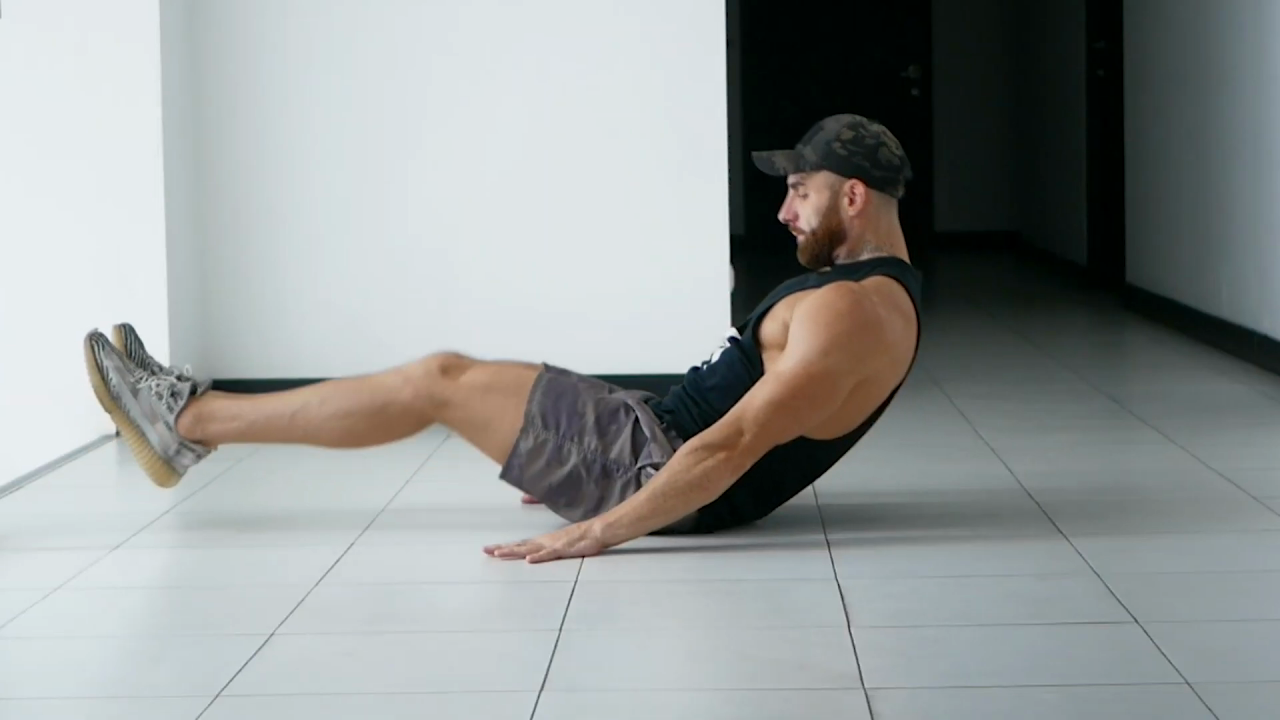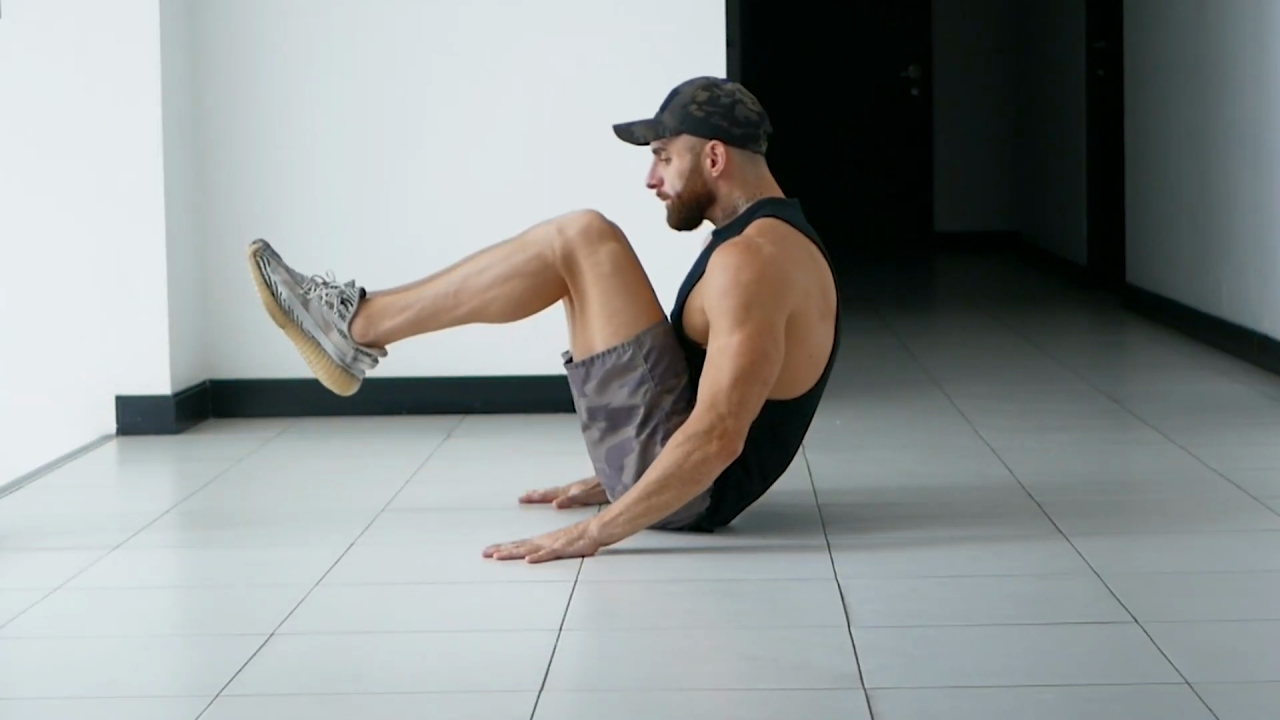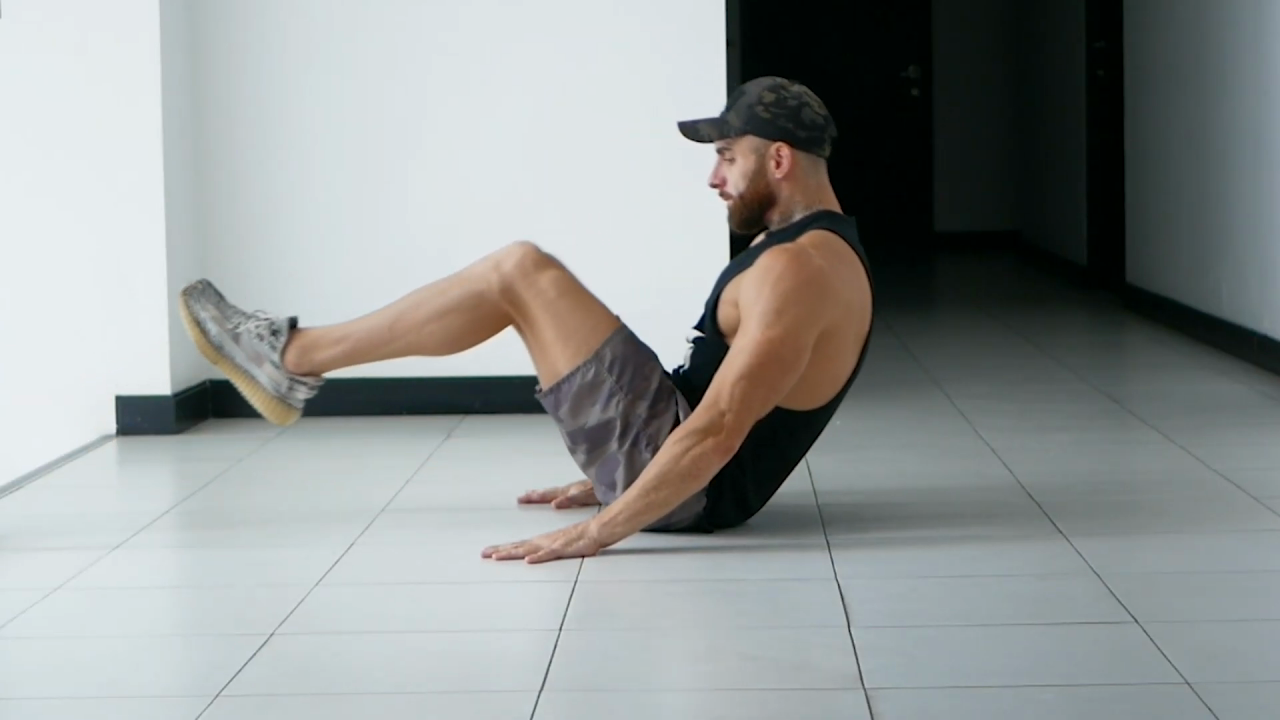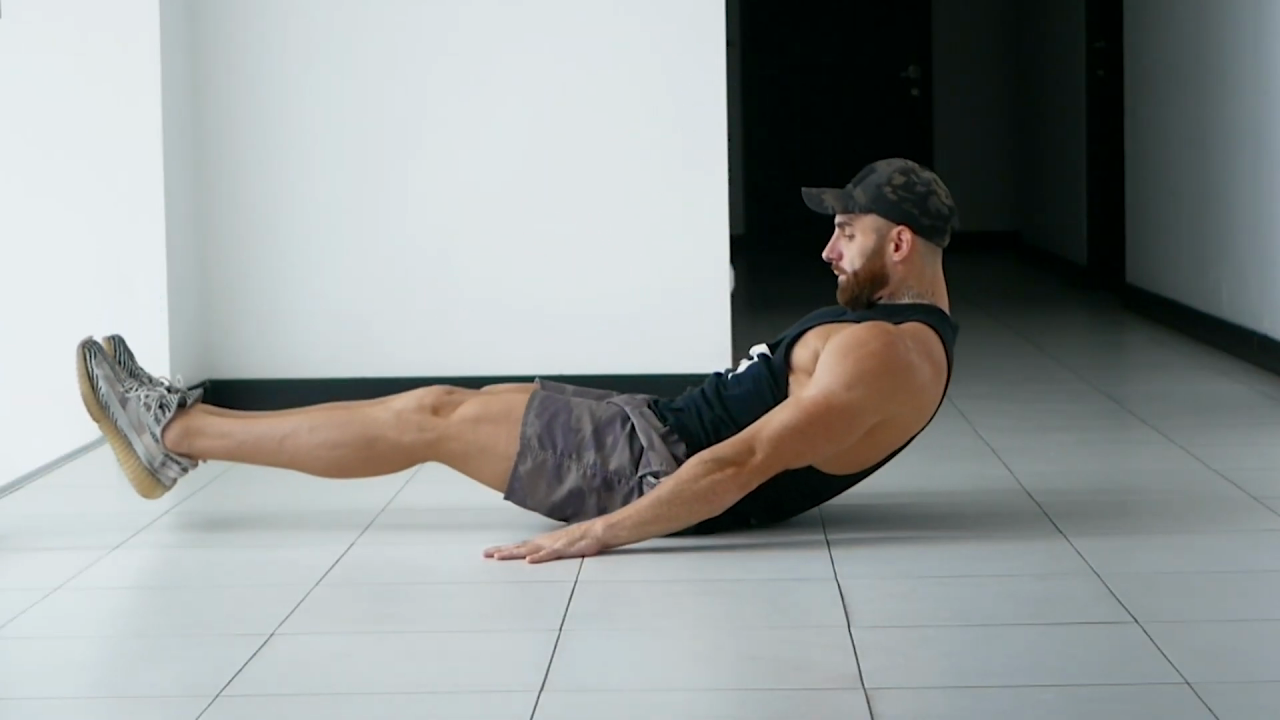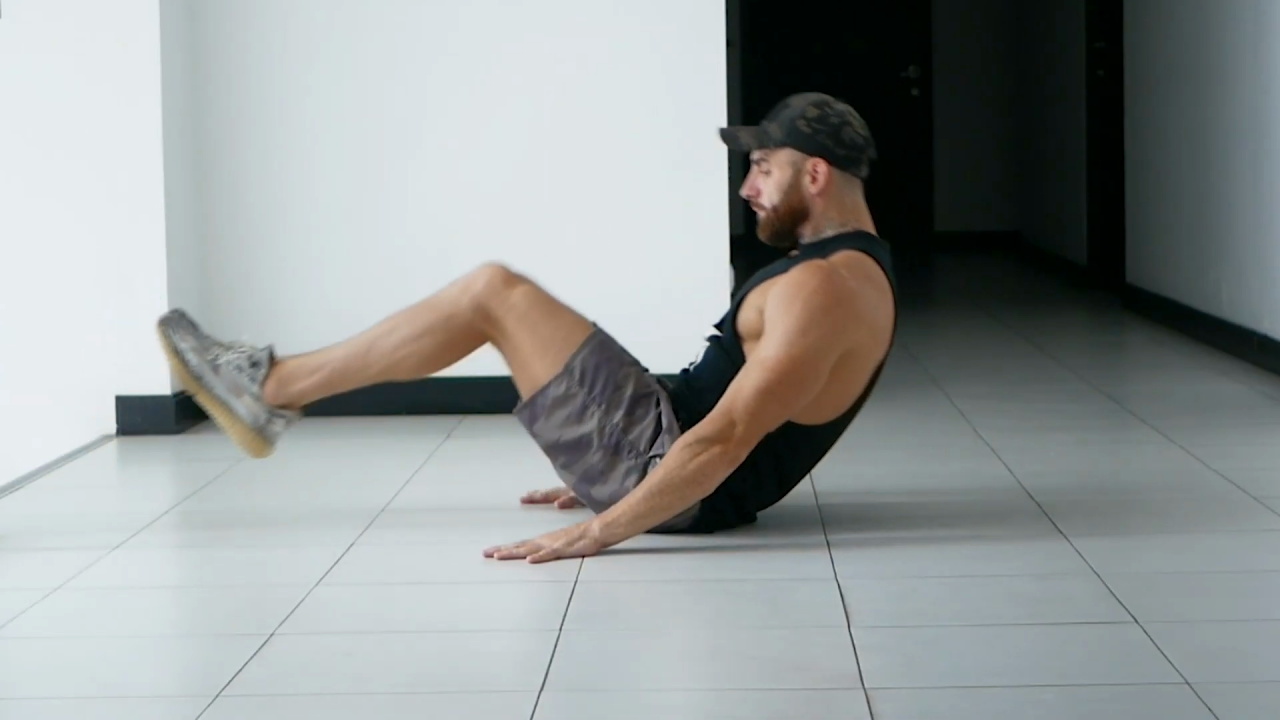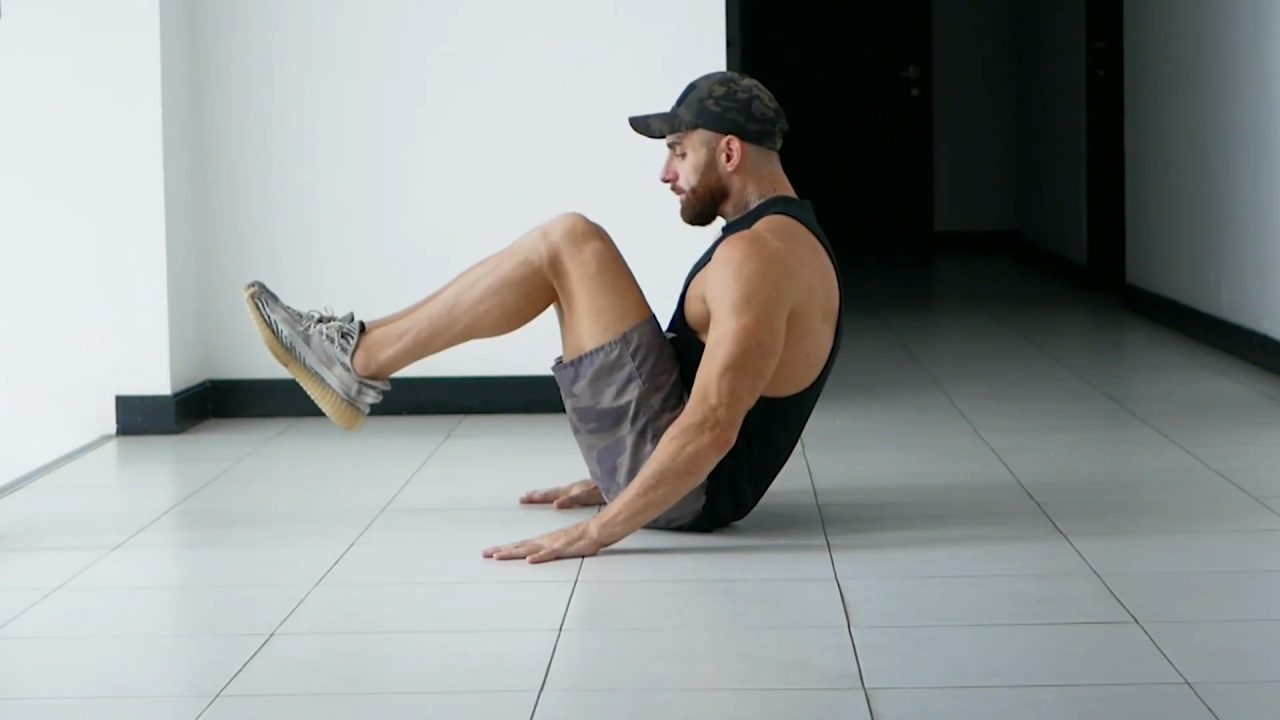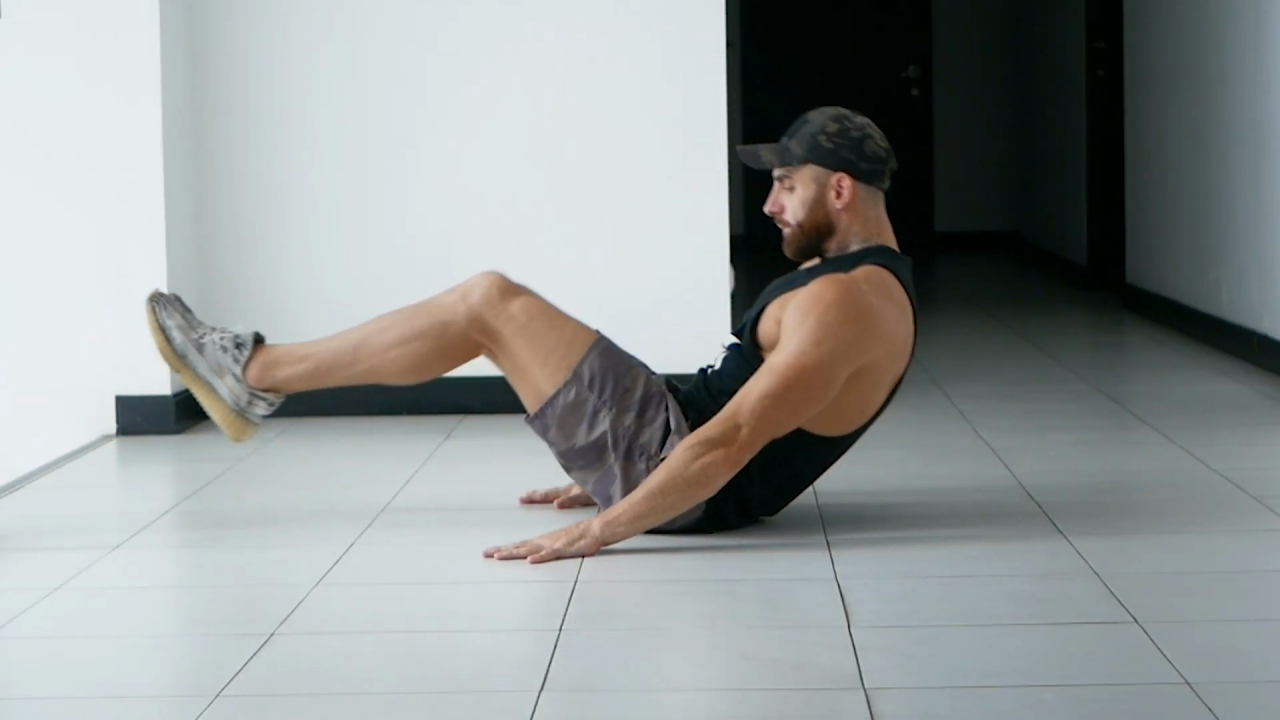
dt=0.5s
person 1, frame 1
left shoulder: (853, 311)
right shoulder: (869, 290)
left elbow: (733, 447)
left wrist: (599, 531)
right wrist: (600, 471)
left hip: (657, 464)
right hip: (662, 439)
left knee: (440, 380)
right knee: (453, 378)
left ankle: (189, 420)
right ankle: (195, 415)
person 1, frame 2
left shoulder: (752, 259)
right shoulder: (771, 238)
left elbow: (717, 437)
left wrist: (598, 532)
right wrist: (614, 479)
left hip: (692, 487)
right hip: (679, 466)
left knee: (583, 236)
right knee: (576, 249)
left ankle: (356, 325)
right ankle: (366, 322)
person 1, frame 3
left shoulder: (797, 268)
right shoulder: (815, 249)
left elbow: (718, 431)
left wrist: (597, 533)
right wrist: (607, 481)
left hip: (689, 490)
right hip: (685, 472)
left knee: (521, 271)
right knee: (526, 279)
left ankle: (293, 357)
right ankle: (299, 356)
person 1, frame 4
left shoulder: (886, 356)
right shoulder: (905, 325)
left elbow: (743, 464)
left wrist: (597, 531)
right wrist: (597, 496)
left hip: (659, 461)
right hip: (660, 433)
left knee: (431, 415)
right knee: (444, 404)
left ankle: (172, 434)
right ankle: (181, 427)
person 1, frame 5
left shoulder: (826, 289)
right shoulder: (849, 265)
left elbow: (725, 440)
left wrist: (597, 532)
right wrist: (605, 465)
left hip: (675, 475)
right hip: (671, 442)
left knee: (495, 289)
right knee: (499, 301)
left ankle: (269, 389)
right ankle: (271, 387)
person 1, frame 6
left shoulder: (756, 254)
right shoulder: (784, 238)
left elbow: (711, 427)
left wrist: (599, 531)
right wrist: (615, 479)
left hip: (688, 487)
right hip: (679, 469)
left knee: (569, 240)
right knee: (566, 250)
left ankle: (358, 357)
right ankle: (363, 352)
person 1, frame 7
left shoulder: (845, 302)
right shoulder: (858, 278)
left elbow: (731, 442)
left wrist: (599, 531)
right wrist: (609, 480)
left hip: (678, 477)
right hip: (683, 467)
left knee: (488, 301)
right knee: (499, 309)
left ankle: (256, 372)
right ankle: (266, 372)
